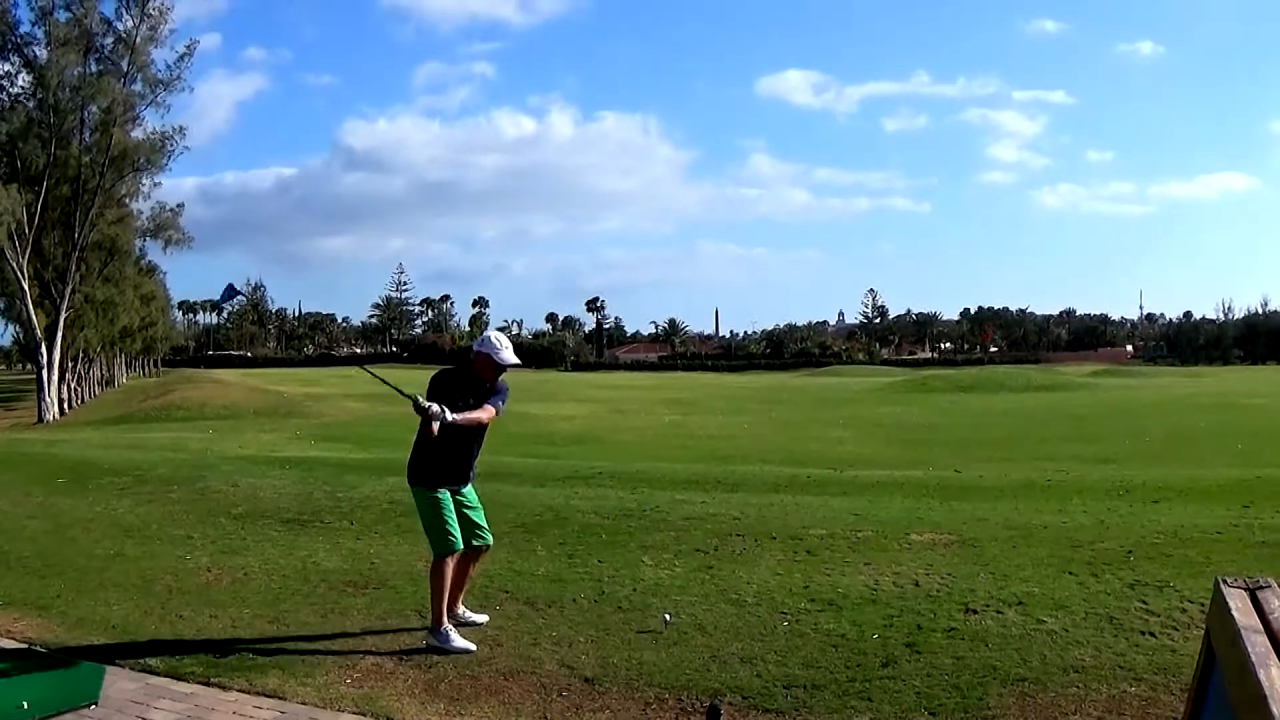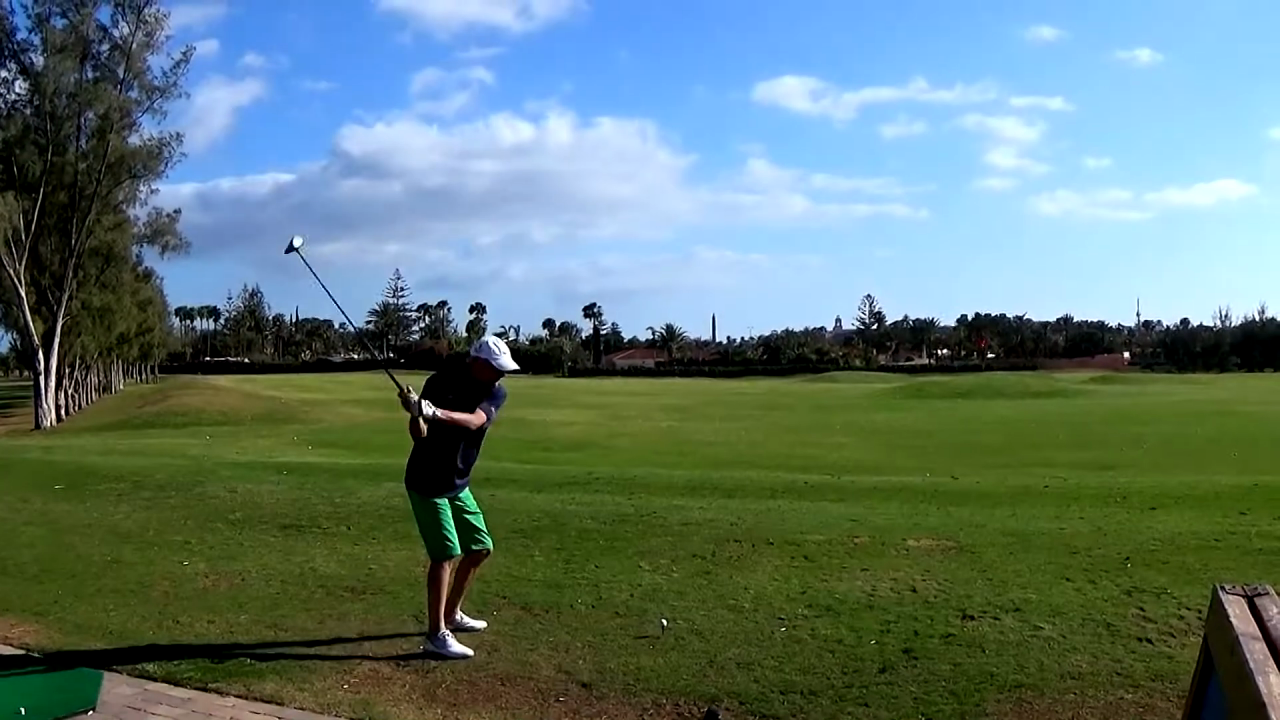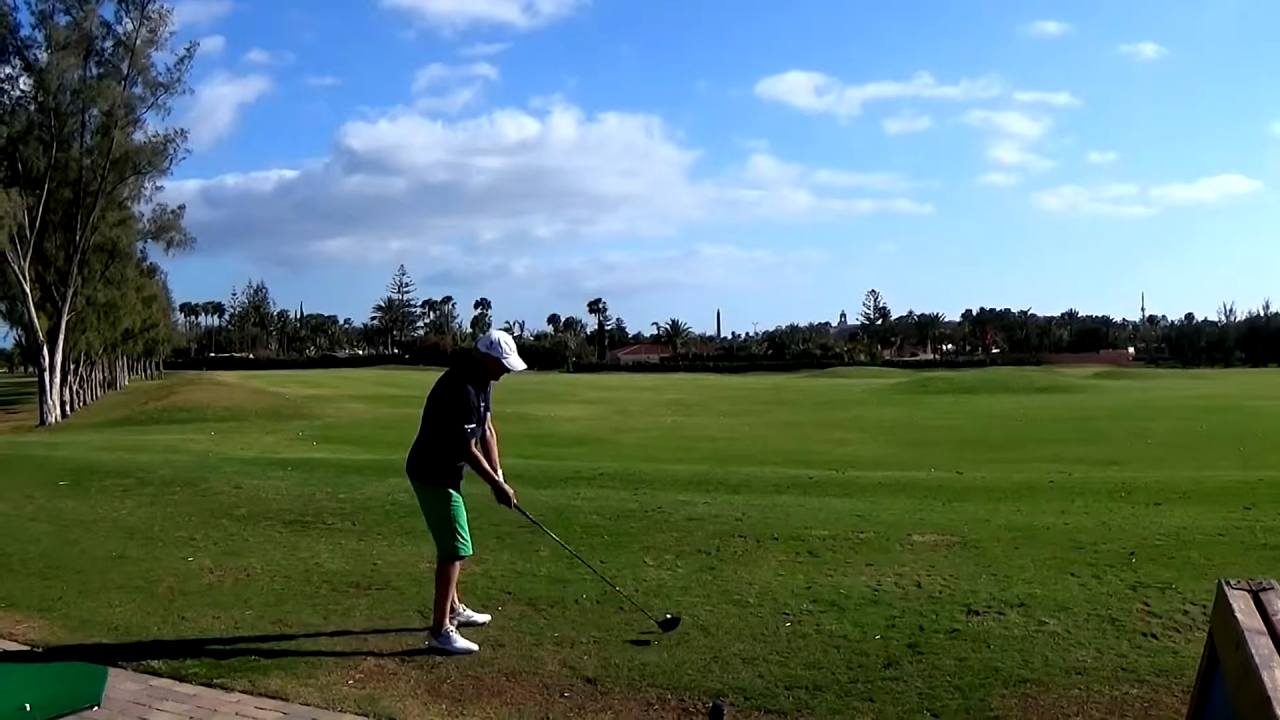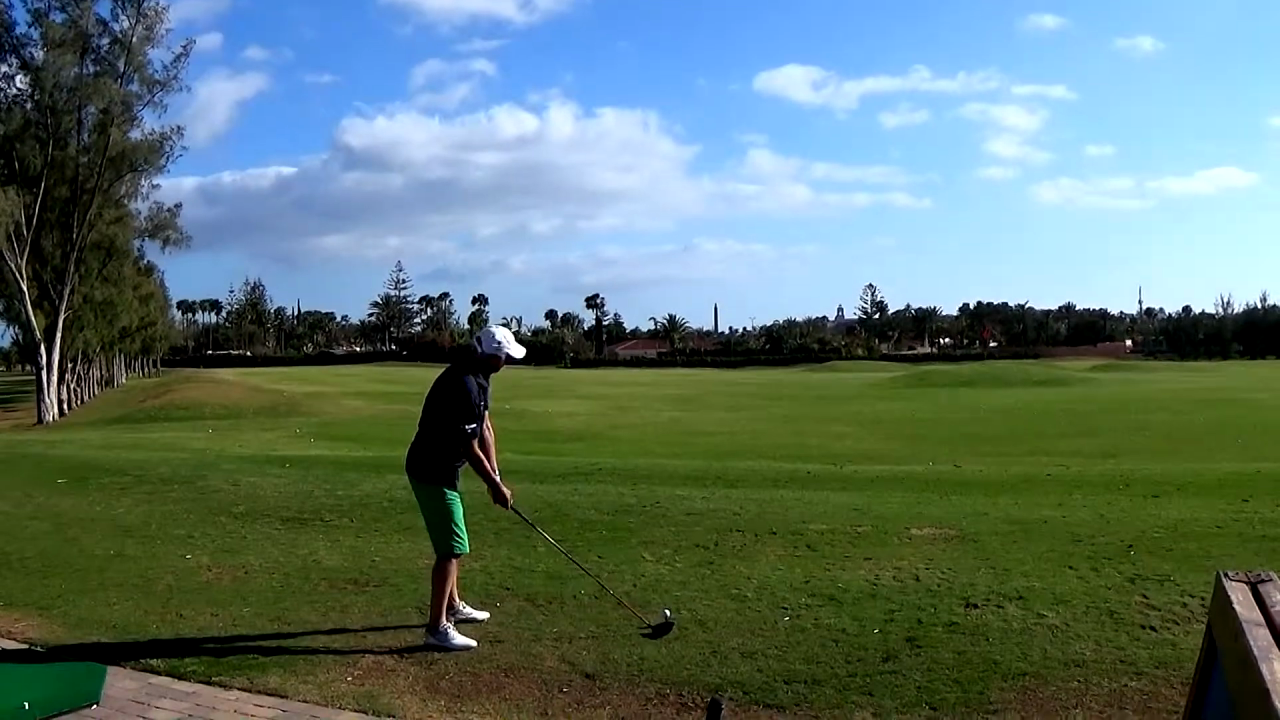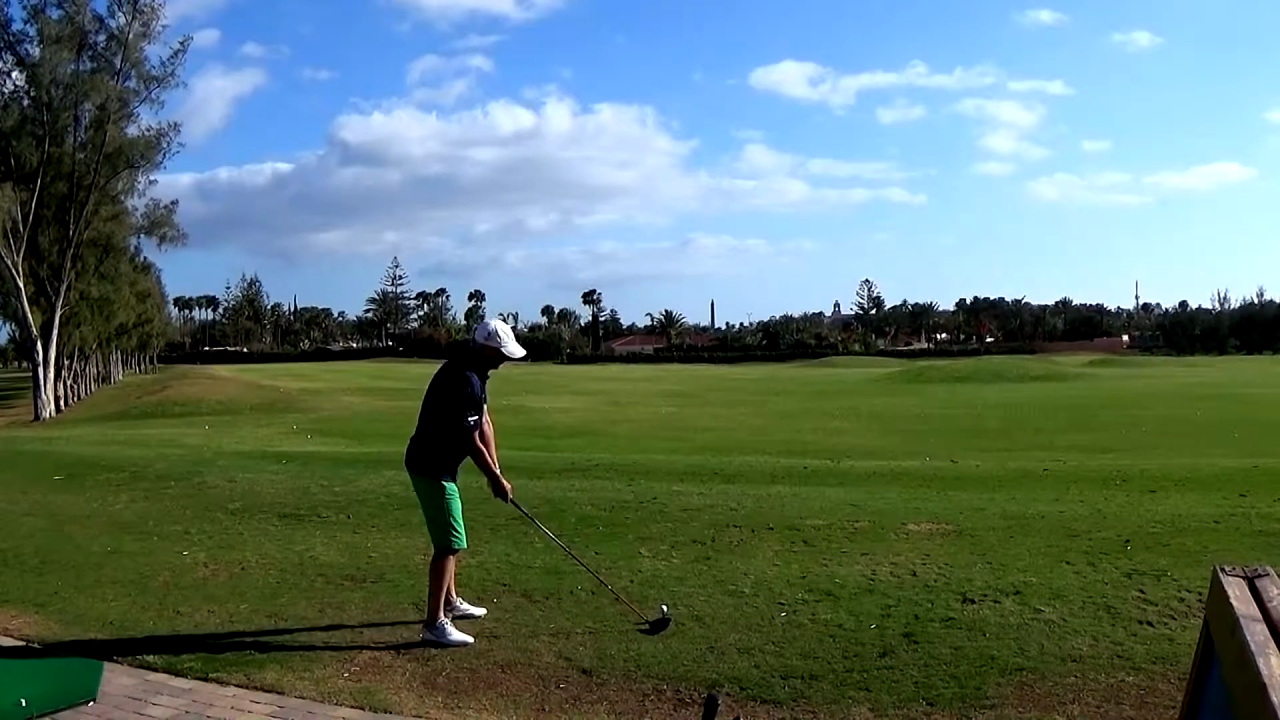
dt=0.5s
person 1, frame 1
left shoulder: (498, 389)
right shoulder: (444, 381)
left elbow: (484, 416)
right elbow: (430, 434)
left wrist: (451, 416)
right wrist: (429, 417)
left hip: (461, 478)
right hip: (430, 476)
left knee: (479, 542)
right knee: (450, 547)
left ankle: (455, 608)
right ankle: (439, 628)
person 1, frame 2
left shoulder: (497, 393)
right shoulder: (440, 384)
left elbow: (473, 421)
right elbow: (419, 436)
left wrist: (435, 413)
right wrist: (416, 414)
left hip: (458, 484)
right hip: (428, 483)
left knee: (479, 548)
right knee: (446, 553)
left ankle: (452, 614)
right ankle: (437, 634)
person 1, frame 3
left shoulder: (482, 381)
right shoulder: (461, 388)
left elbow: (487, 430)
right elbow: (469, 450)
left wrist: (499, 476)
right wrist: (497, 485)
left hip: (443, 470)
right hip: (434, 473)
left knee: (454, 544)
right knee: (455, 549)
left ankle: (453, 608)
right ankle: (441, 630)
person 1, frame 4
left shoulder: (473, 377)
right shoulder: (464, 387)
left elbow: (485, 430)
right elbow: (471, 449)
left wrist: (496, 477)
right wrist: (496, 486)
left hip: (437, 468)
right hip: (432, 473)
left knee: (451, 541)
right knee: (451, 547)
left ankle: (453, 605)
right ankle: (437, 627)
person 1, frame 5
left shoulder: (471, 370)
right shoulder: (465, 380)
left elbow: (484, 422)
right elbow: (473, 442)
left wrist: (496, 472)
right wrist: (497, 479)
left hip: (438, 463)
right hip: (432, 467)
left knee: (450, 537)
right knee: (449, 543)
left ankle: (450, 602)
right ankle: (435, 623)
